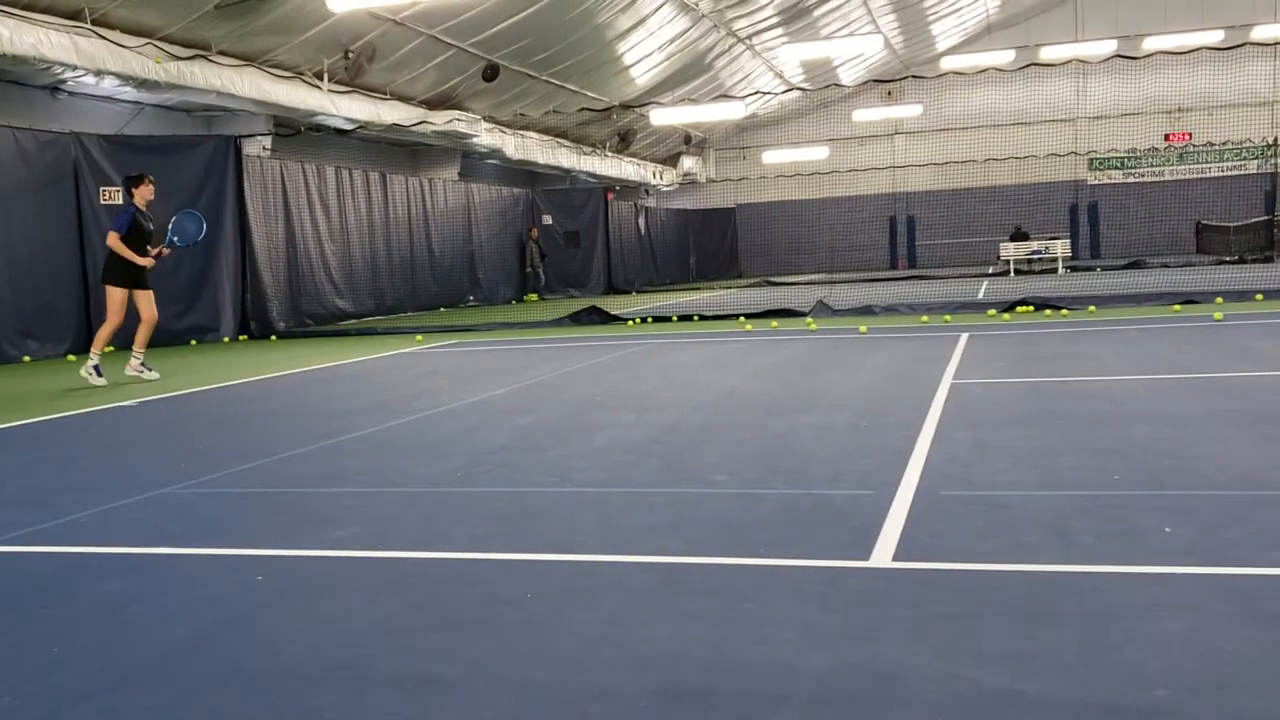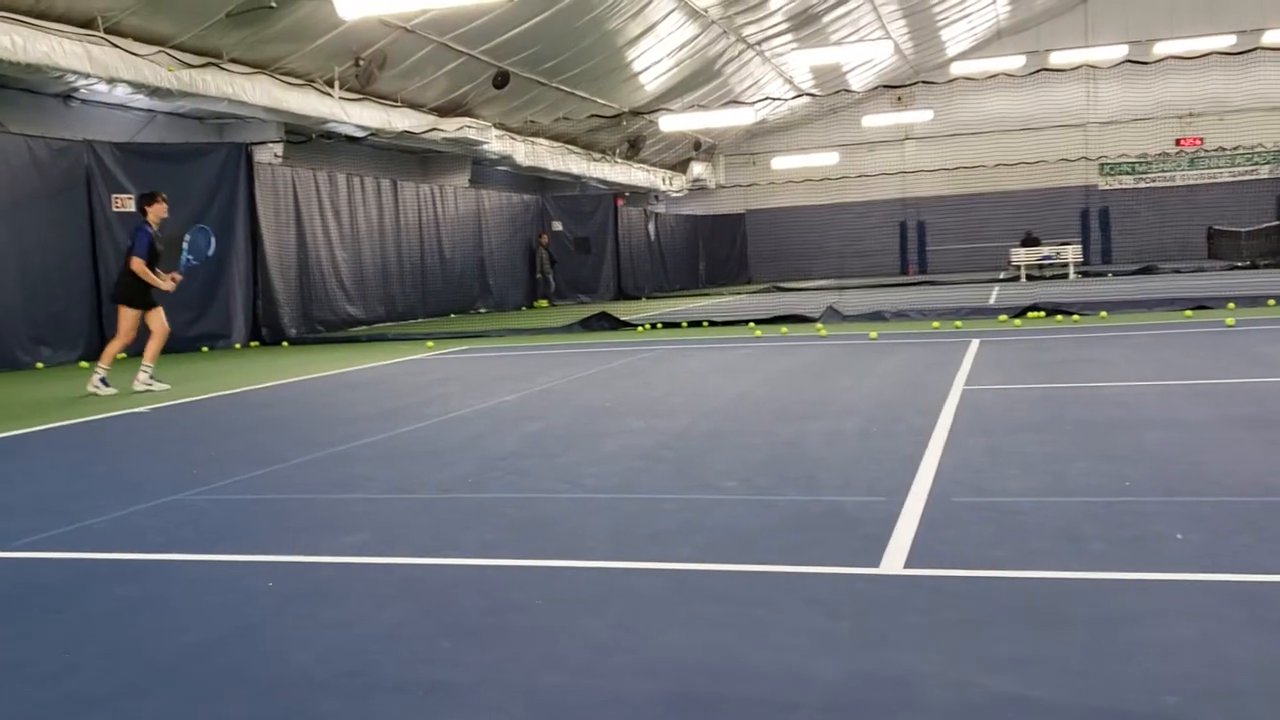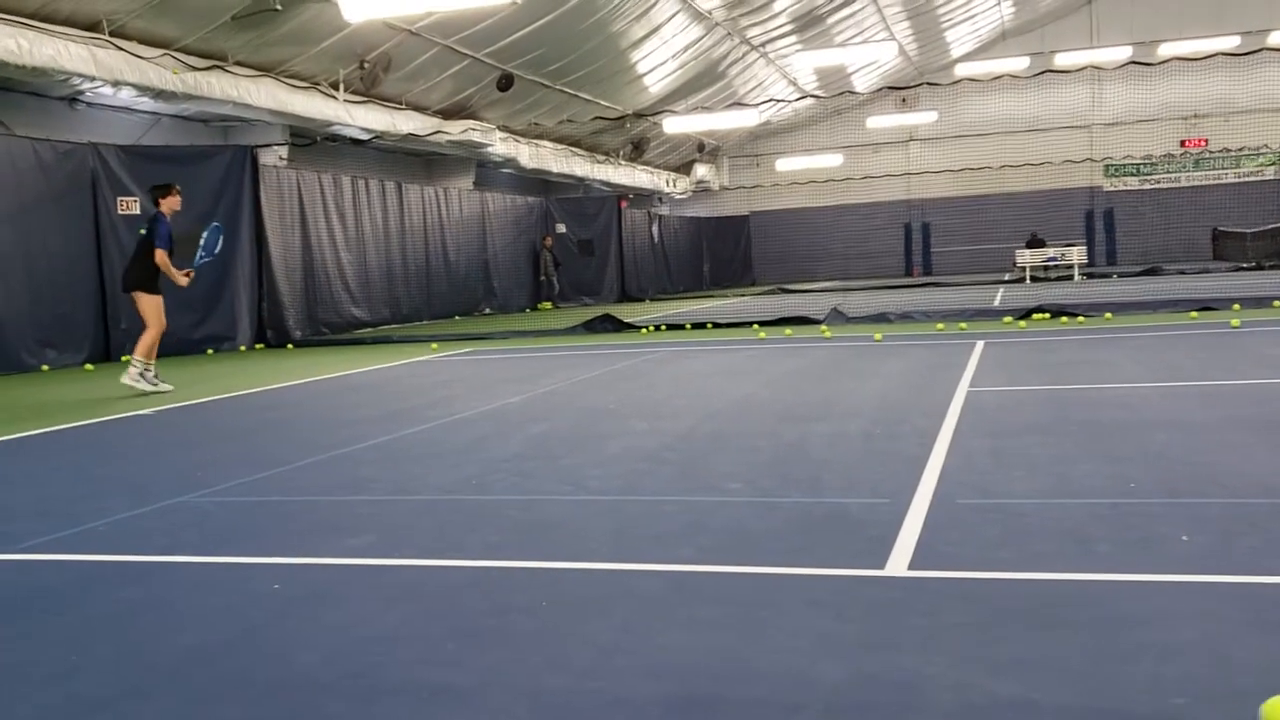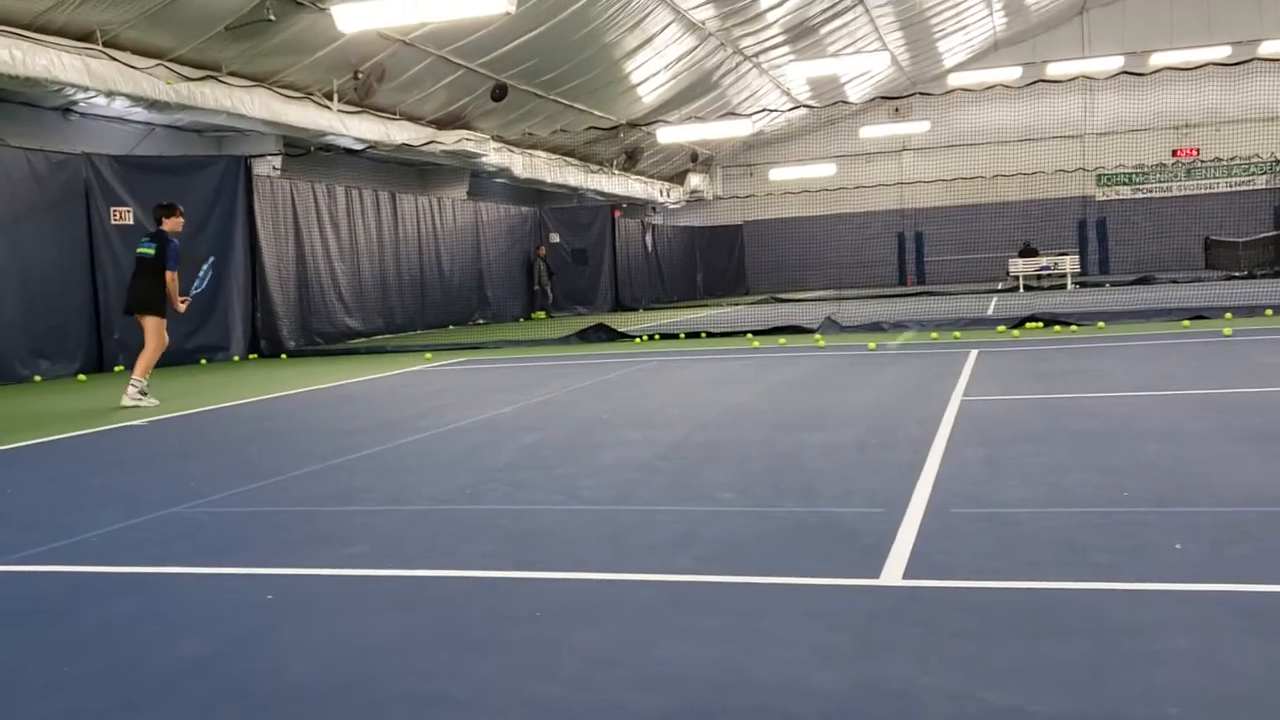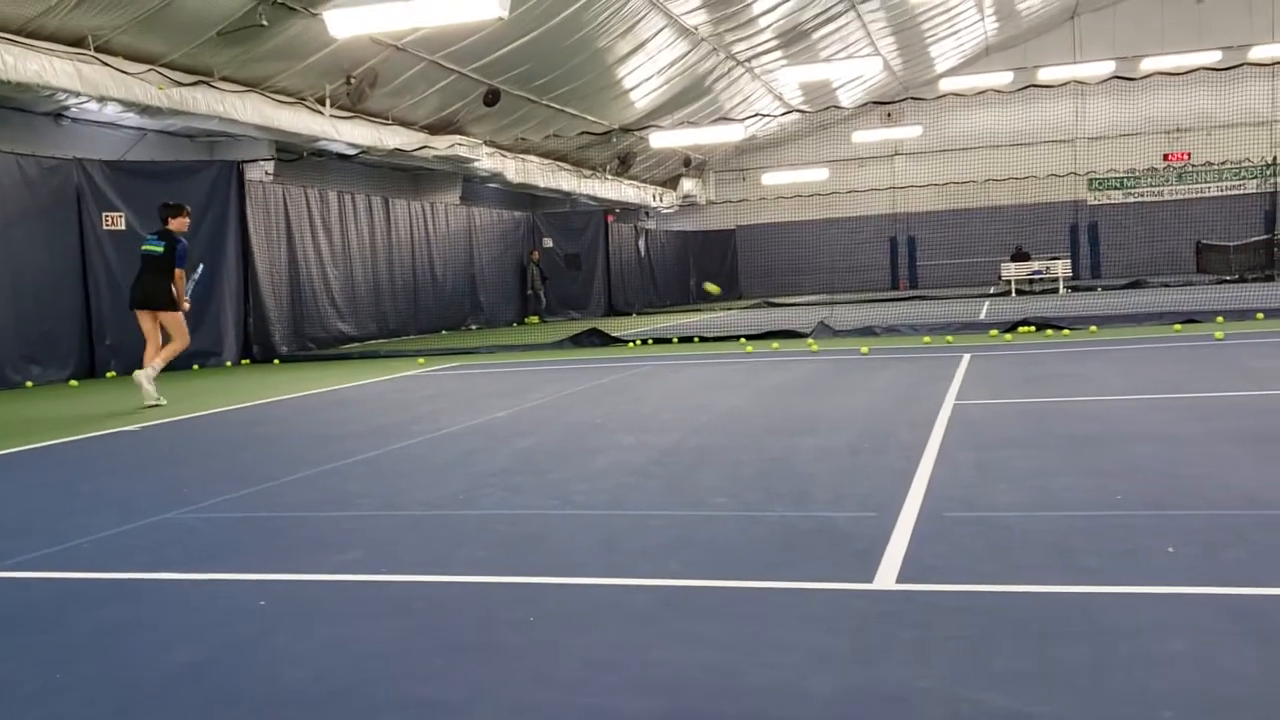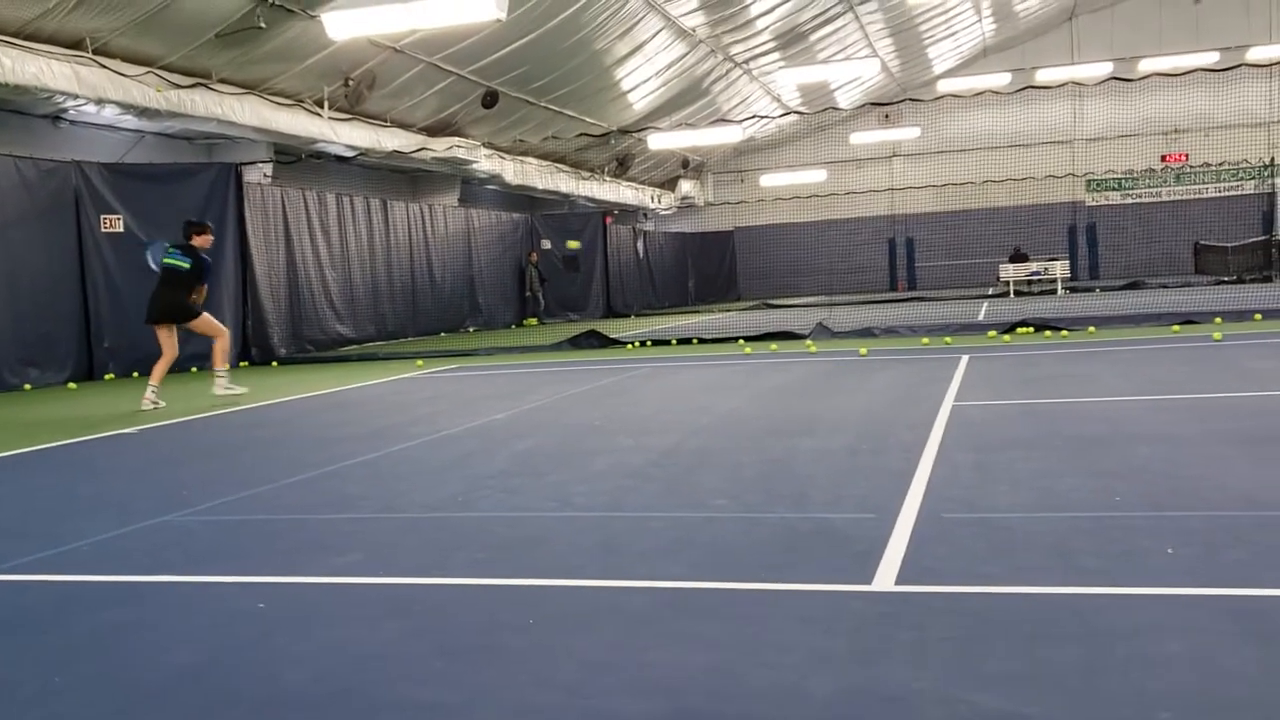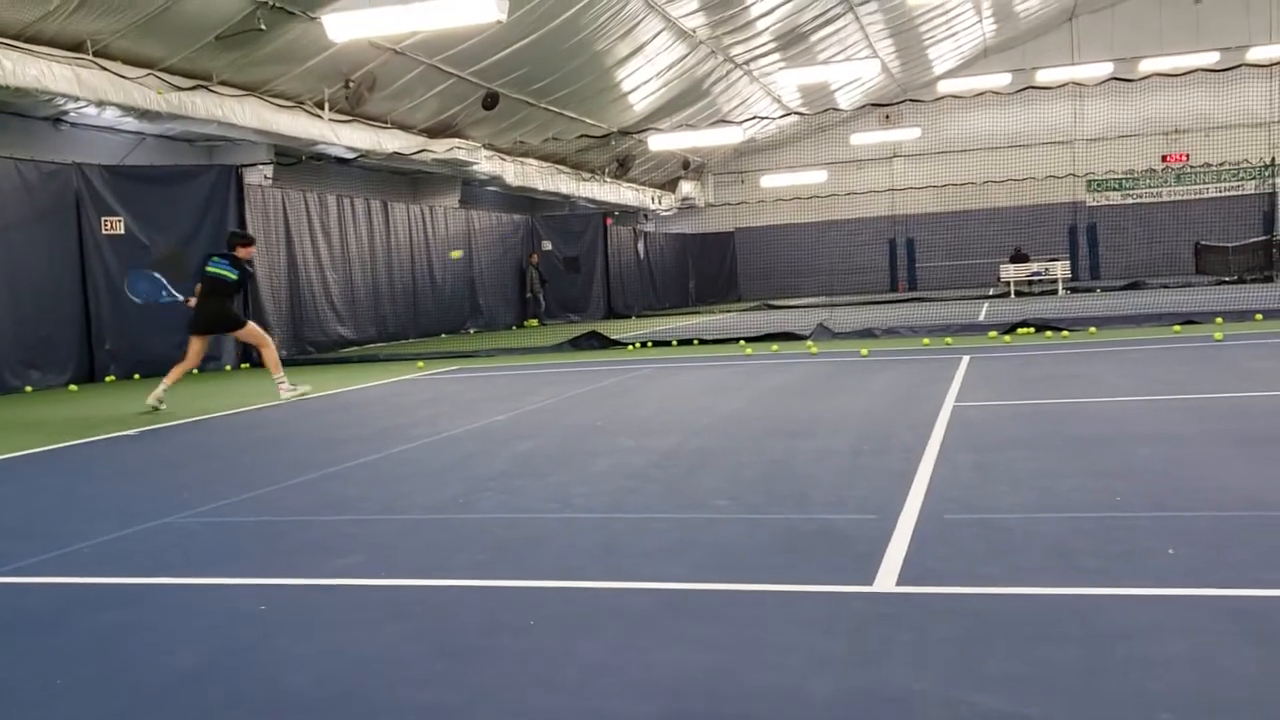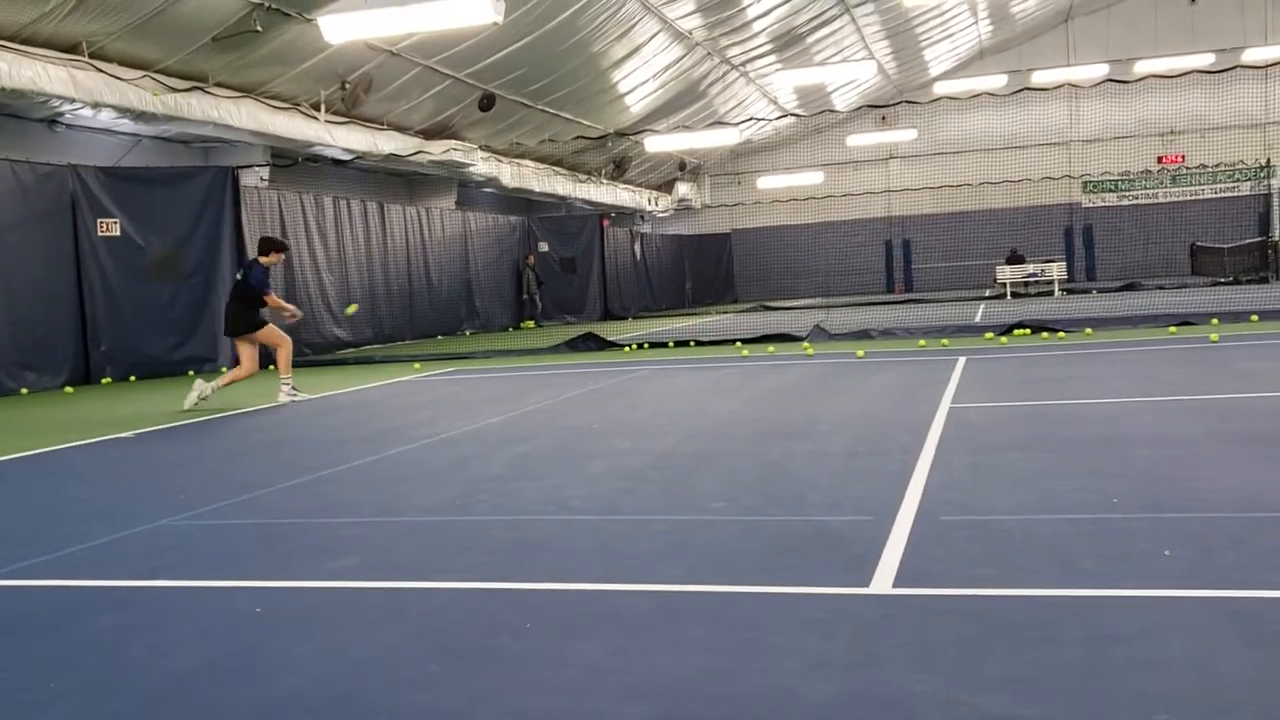
dt=0.2s
person 1, frame 1
left shoulder: (146, 215)
right shoulder: (128, 212)
right elbow: (111, 241)
left wrist: (154, 252)
right wrist: (139, 259)
left hip: (137, 273)
right hip: (119, 271)
left knee: (150, 316)
right knee: (115, 318)
left ankle: (135, 363)
right ankle: (90, 364)
person 1, frame 2
left shoulder: (153, 234)
right shoulder: (144, 233)
right elbow: (136, 266)
left wrist: (165, 277)
right wrist: (160, 285)
left hip: (142, 291)
right hip: (131, 289)
left knee: (161, 330)
right knee: (125, 337)
left ankle: (144, 377)
right ankle: (97, 378)
person 1, frame 3
left shoulder: (157, 221)
right shoulder: (162, 222)
right elbow: (159, 258)
left wrist: (177, 272)
right wrist: (177, 279)
left hip: (138, 277)
right hip: (143, 278)
left knee: (156, 326)
right knee: (157, 325)
left ankle: (149, 374)
right ankle: (132, 372)
person 1, frame 4
left shoulder: (146, 241)
right shoulder: (170, 243)
right elbow: (170, 278)
left wrist: (173, 299)
right wrist: (176, 303)
left hip: (135, 295)
right hip: (151, 297)
left knee: (161, 341)
right knee: (154, 346)
left ankle: (139, 385)
right ankle: (131, 391)
person 1, frame 5
left shoulder: (150, 238)
right shoulder: (179, 243)
right elbow: (179, 276)
left wrist: (177, 297)
right wrist: (182, 302)
left hip: (138, 291)
right hip: (159, 293)
left knee: (154, 342)
right knee: (181, 340)
left ankle: (149, 394)
right ankle: (147, 373)
person 1, frame 6
left shoulder: (170, 250)
right shoulder: (203, 261)
right elbow: (200, 292)
right wrist: (196, 302)
left hip: (156, 304)
right hip: (178, 304)
left knee: (170, 354)
right knee: (222, 333)
left ankle: (149, 397)
right ankle: (221, 382)
person 1, frame 7
left shoulder: (210, 259)
right shoulder: (245, 271)
left elbow: (199, 289)
left hip: (201, 314)
right hip: (223, 314)
left knee: (190, 362)
right knee: (265, 342)
left ankle: (158, 393)
right ankle: (284, 387)
person 1, frame 8
left shoulder: (260, 267)
right shoulder: (257, 271)
right elbow: (272, 302)
left wrist: (283, 311)
right wrist: (290, 309)
left hip: (247, 318)
right hip: (242, 318)
left knee: (248, 368)
right knee: (285, 342)
left ankle: (206, 388)
right ankle: (286, 389)
